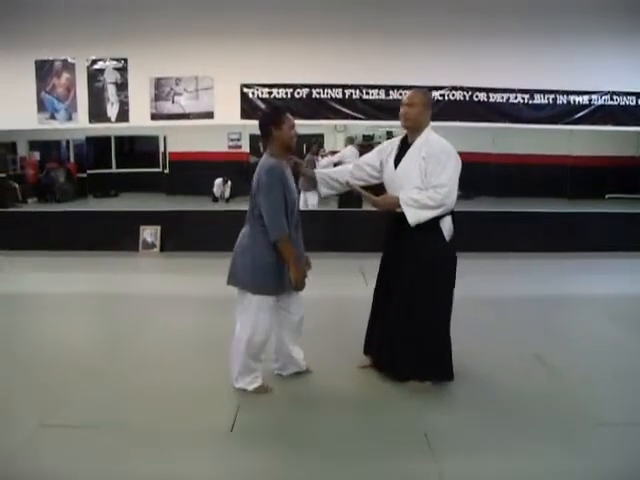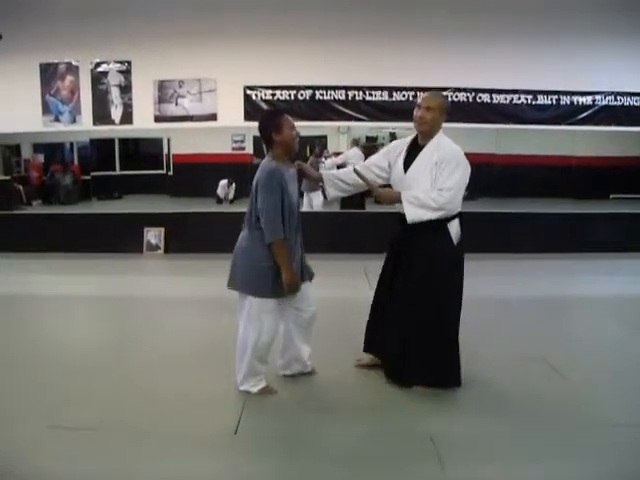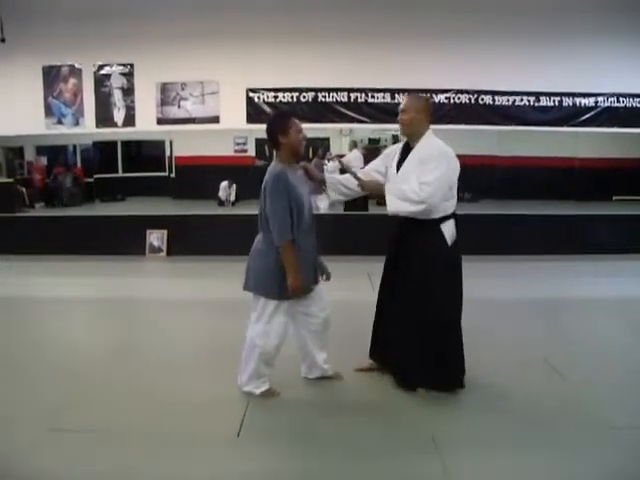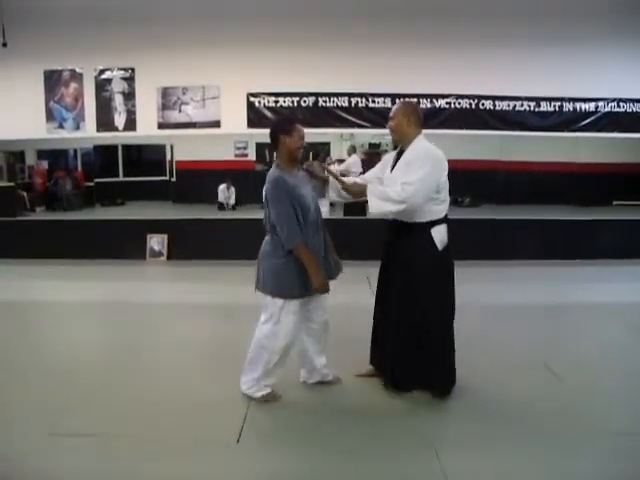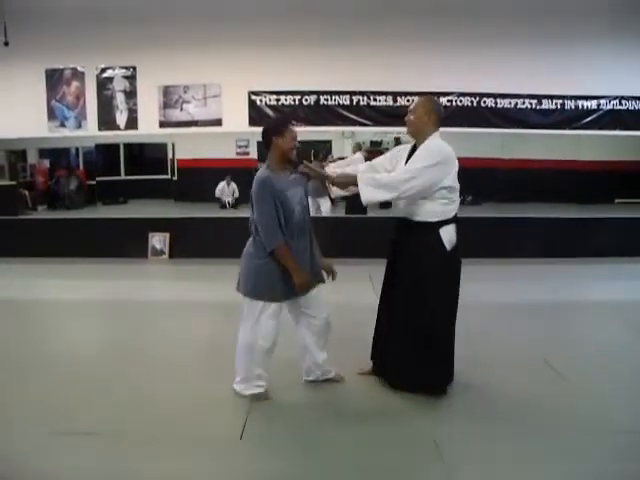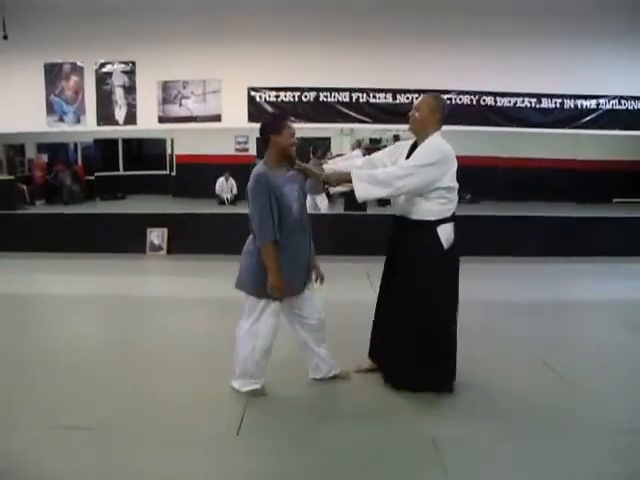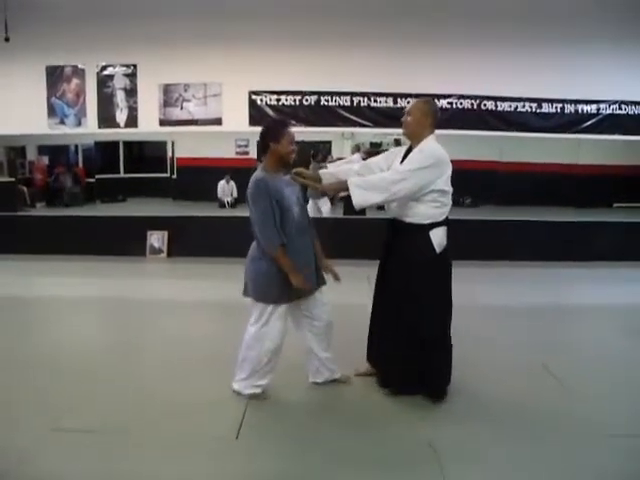
dt=0.3s
person 1, frame 1
left shoulder: (440, 150)
right shoulder: (391, 148)
left elbow: (443, 197)
right elbow: (356, 172)
left wrist: (399, 201)
right wrist: (314, 175)
left hip: (431, 235)
right hip: (401, 230)
left knee: (425, 303)
right knee: (391, 294)
left ankle: (429, 368)
right ankle: (386, 355)
person 1, frame 2
left shoulder: (451, 154)
right shoulder: (399, 148)
left elbow: (445, 200)
right elbow: (363, 172)
left wrist: (400, 196)
right wrist: (319, 176)
left hip: (438, 239)
right hip: (409, 233)
left knee: (434, 307)
right knee: (391, 293)
left ankle: (435, 371)
right ankle: (384, 353)
person 1, frame 3
left shoulder: (440, 153)
right shoulder: (395, 153)
left elbow: (426, 196)
right elbow: (363, 178)
left wrist: (384, 189)
right wrist: (322, 180)
left hip: (433, 239)
right hip: (406, 234)
left knee: (434, 309)
right knee: (395, 297)
left ankle: (439, 373)
right ankle: (387, 357)
person 1, frame 4
left shoulder: (428, 155)
right shoulder: (393, 158)
left elbow: (408, 196)
right elbow: (368, 181)
left wrist: (365, 191)
right wrist: (331, 180)
left hip: (426, 242)
right hip: (401, 236)
left knee: (427, 312)
right knee: (392, 302)
left ankle: (434, 376)
right ankle: (387, 363)
person 1, frame 5
left shoulder: (440, 154)
right shoulder: (405, 152)
left elbow: (400, 183)
right elbow: (372, 169)
left wrist: (354, 180)
right wrist: (328, 175)
left hip: (433, 241)
right hip: (409, 235)
left knee: (431, 312)
right knee: (396, 301)
left ankle: (431, 376)
right ankle: (389, 363)
person 1, frame 6
left shoulder: (439, 153)
right shoulder: (405, 148)
left elbow: (395, 178)
right elbow: (370, 163)
left wrist: (346, 177)
right wrist: (323, 170)
left hip: (431, 239)
right hip: (407, 233)
left knee: (431, 309)
right knee: (395, 298)
left ankle: (433, 374)
right ankle: (387, 359)
person 1, frame 7
left shoulder: (433, 156)
right shoulder: (402, 153)
left elbow: (392, 183)
right elbow: (366, 169)
left wrist: (342, 186)
right wrist: (319, 176)
left hip: (425, 242)
right hip: (402, 236)
left knee: (425, 313)
right knee: (391, 302)
left ankle: (429, 379)
right ankle: (386, 363)
person 2, frame 1
left shoulder: (282, 166)
right shoulder: (271, 170)
right elbow: (275, 226)
left wrist: (298, 257)
right wrist: (294, 264)
left hip: (277, 257)
right hip: (261, 258)
left knee: (290, 313)
right knee: (255, 322)
left ankle: (289, 363)
right ankle: (245, 377)
person 2, frame 2
left shoulder: (288, 169)
right shoulder: (271, 173)
right elbow: (271, 229)
left wrist: (296, 261)
right wrist: (286, 268)
left hip: (284, 257)
right hip: (262, 261)
left knee: (303, 309)
right knee: (259, 324)
left ankle: (295, 362)
right ankle: (250, 380)
person 2, frame 3
left shoulder: (297, 172)
right shoulder: (278, 177)
right elbow: (280, 232)
left wrist: (314, 261)
right wrist: (292, 272)
left hip: (300, 260)
right hip: (276, 264)
left knee: (316, 315)
right knee: (269, 326)
left ankle: (317, 368)
right ankle: (253, 381)
person 2, frame 4
left shoulder: (302, 174)
right shoulder: (277, 181)
left elbow: (315, 220)
right elbow: (290, 234)
left wrist: (330, 255)
right wrist: (314, 269)
left hip: (310, 262)
right hip: (286, 265)
left knee: (316, 321)
right knee: (279, 327)
left ankle: (315, 372)
right ankle: (256, 383)
person 2, frame 5
left shoulder: (297, 177)
right shoulder: (264, 181)
right elbow: (270, 236)
left wrist: (317, 259)
right wrist: (295, 271)
left hip: (299, 263)
right hip: (268, 268)
left knee: (316, 317)
right knee: (260, 329)
left ankle: (317, 369)
right ankle: (248, 383)
person 2, frame 6
left shoulder: (295, 175)
right shoulder: (261, 178)
right elbow: (264, 233)
left wrist: (311, 259)
right wrist: (273, 273)
left hip: (296, 262)
right hip: (267, 266)
left knee: (311, 318)
right knee: (259, 326)
left ankle: (322, 368)
right ankle: (246, 380)
person 2, frame 7
left shoulder: (290, 179)
right shoulder: (260, 184)
left elbow: (305, 224)
right elbow: (269, 238)
left wrist: (321, 260)
right wrist: (291, 273)
left hip: (302, 266)
right hip: (273, 271)
left knee: (319, 320)
right knee: (267, 330)
left ankle: (324, 372)
right ankle: (247, 382)
